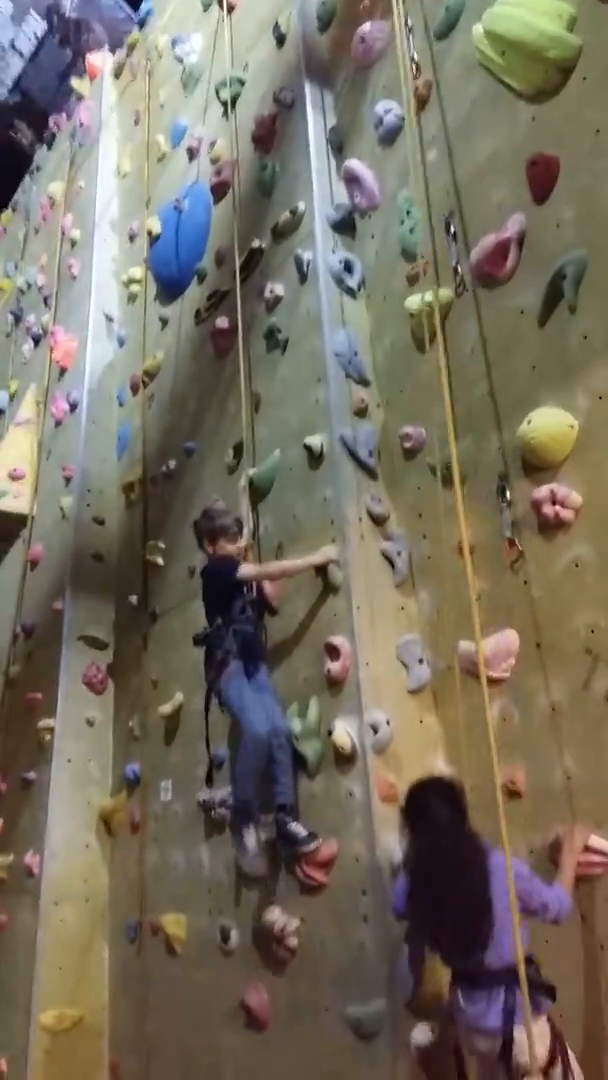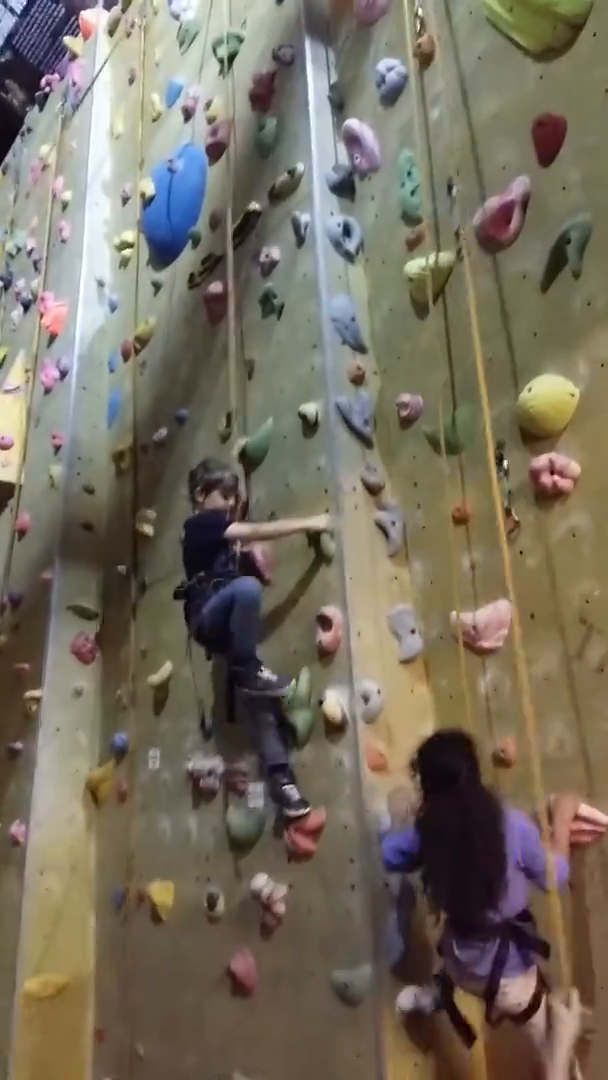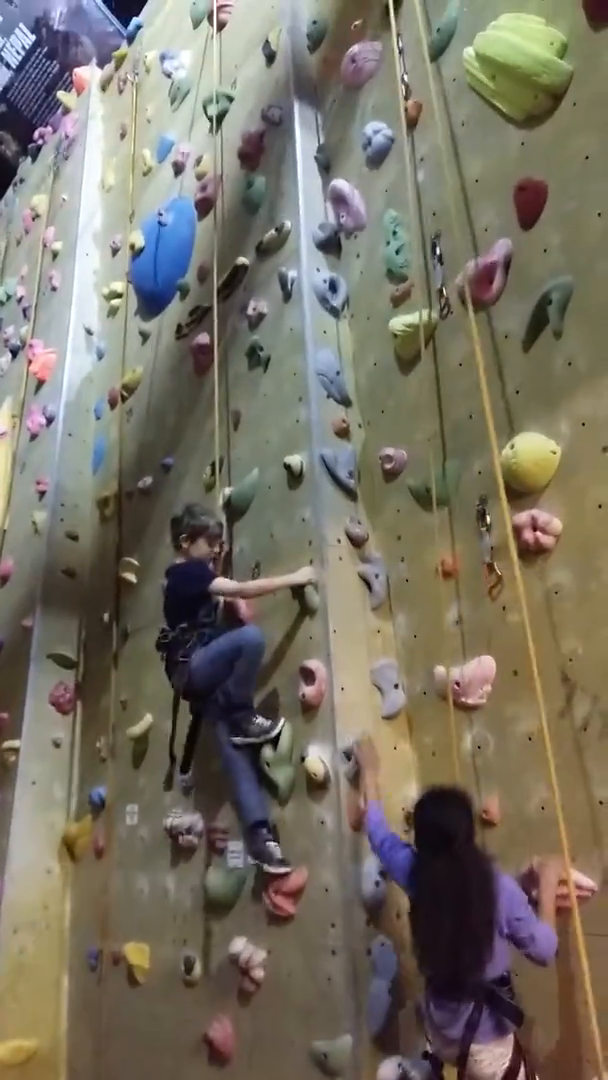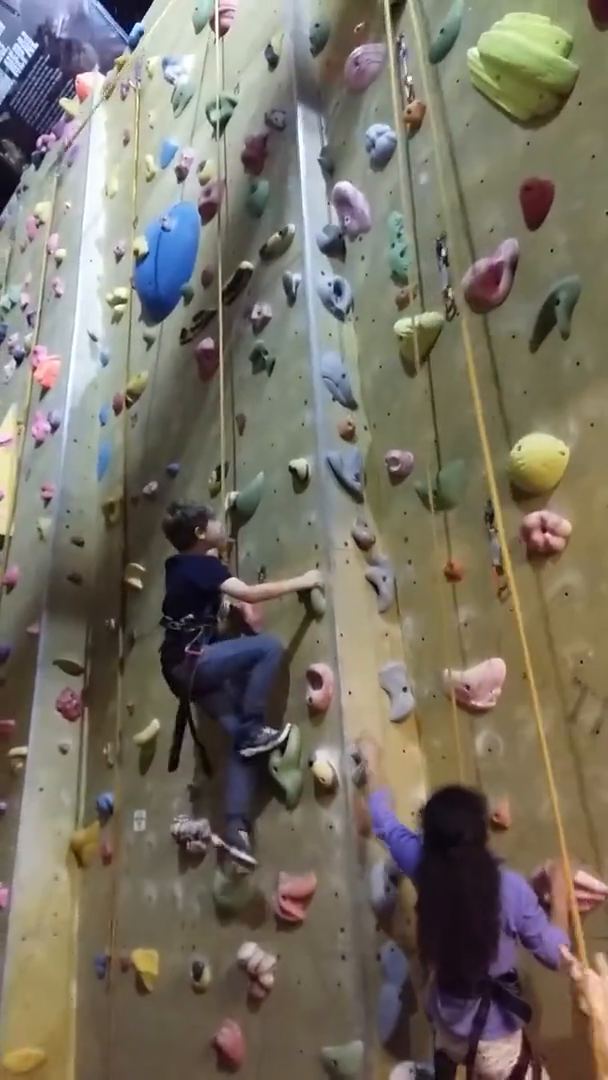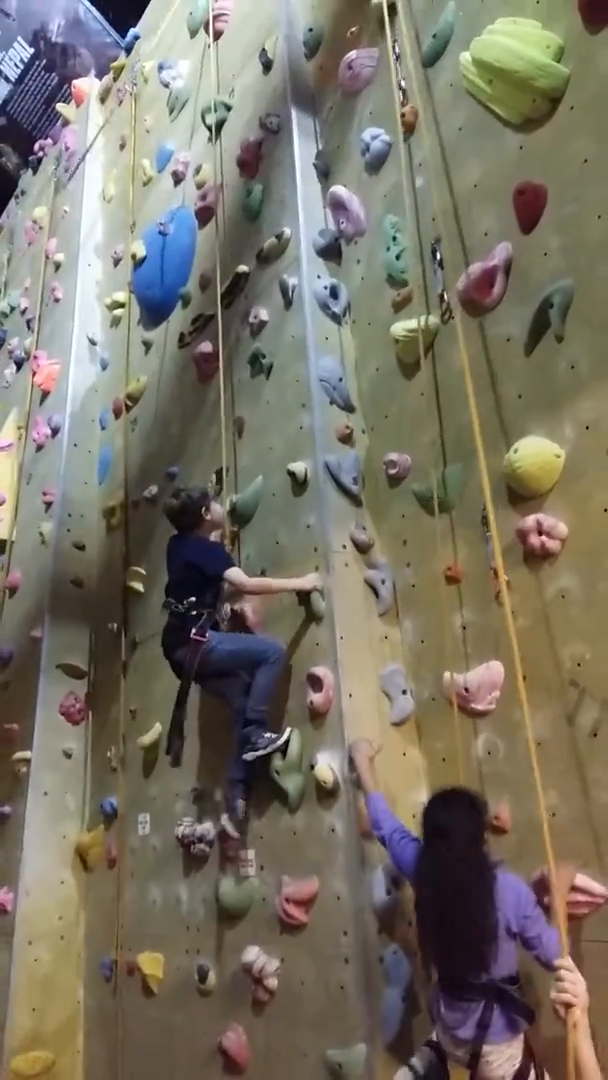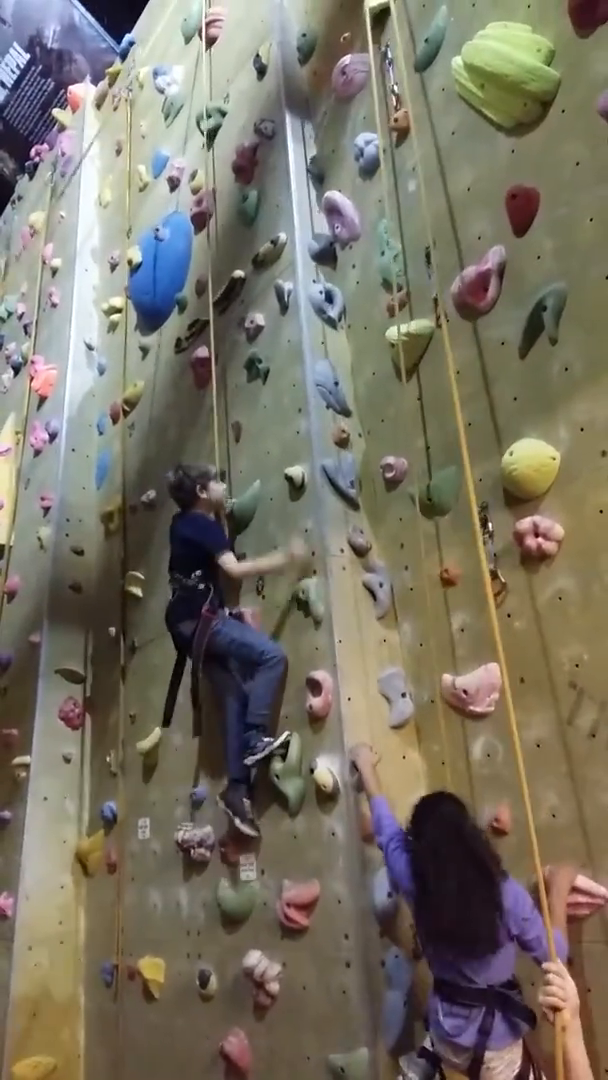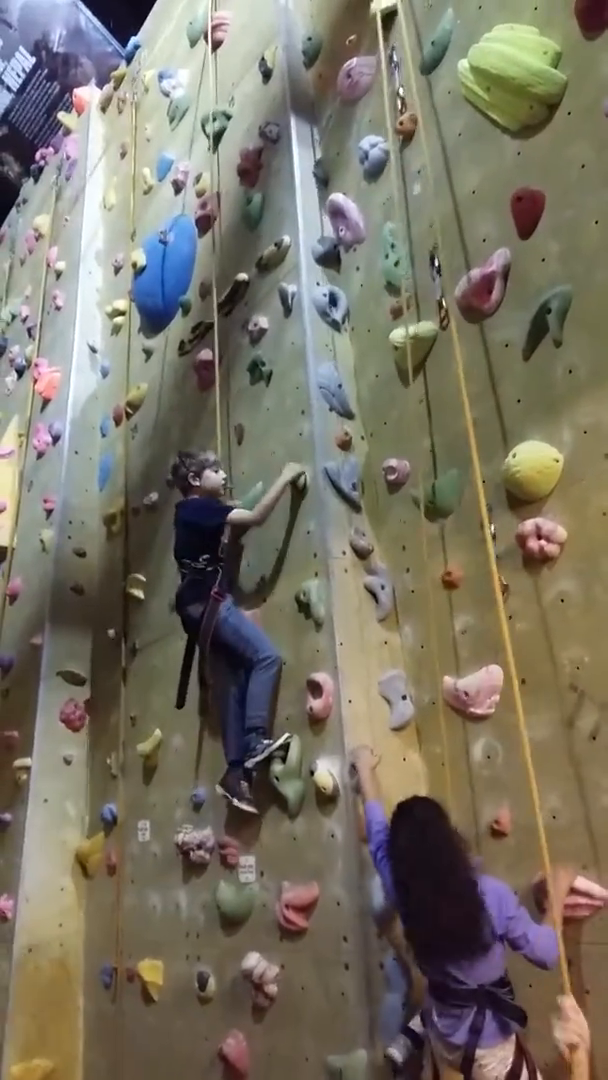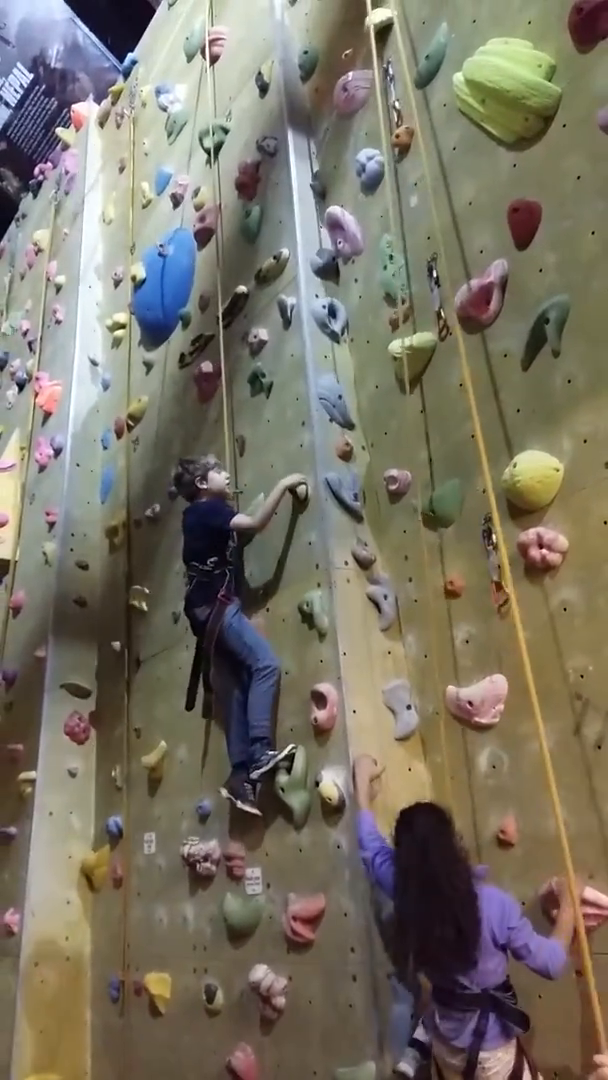
dt=0.3s
person 1, frame 1
left shoulder: (235, 566)
right shoulder: (217, 569)
left elbow: (246, 534)
right elbow: (267, 572)
left wrist: (245, 495)
right wrist: (317, 558)
left hip: (252, 662)
right hip: (226, 663)
left knee: (279, 731)
right knee: (257, 732)
left ankle: (285, 816)
right ankle: (243, 819)
person 1, frame 2
left shoulder: (217, 525)
right shoulder: (202, 524)
left elbow: (241, 514)
right elbow: (256, 532)
right wrist: (309, 524)
left hip: (225, 619)
right hip: (207, 616)
left knee: (256, 694)
right knee: (247, 587)
left ankle: (279, 776)
right ankle: (250, 669)
person 1, frame 3
left shoulder: (196, 574)
right shoulder: (187, 573)
right elbow: (240, 590)
right wrist: (293, 578)
left hip: (204, 671)
right hip: (191, 668)
left knee: (234, 748)
right knee: (251, 636)
left ankle: (260, 834)
right ankle: (242, 717)
person 1, frame 4
left shoulder: (180, 564)
right shoulder: (203, 565)
right elbow: (247, 593)
right wrist: (299, 582)
left hip: (189, 663)
right hip: (191, 660)
left knee: (240, 739)
right knee: (269, 647)
left ankle: (236, 827)
right ankle: (252, 730)
person 1, frame 5
left shoulder: (180, 545)
right shoulder: (207, 550)
right elbow: (246, 584)
left wrist: (219, 535)
right wrist: (299, 584)
left hip: (187, 645)
right hip: (196, 642)
left knee: (246, 700)
right knee: (272, 653)
left ankle: (236, 793)
right ankle: (255, 732)
person 1, frame 6
left shoulder: (185, 522)
right shoulder: (203, 525)
right elbow: (235, 570)
left wrist: (221, 517)
right wrist: (286, 559)
left hip: (192, 620)
right hip: (202, 618)
left knee: (235, 695)
right knee: (272, 656)
left ankle: (237, 788)
right ankle: (256, 739)
person 1, frame 7
left shoulder: (192, 510)
right shoulder: (201, 508)
right elbow: (254, 517)
left wrist: (224, 508)
right wrist: (284, 478)
left hip: (201, 603)
right hip: (209, 601)
left knee: (237, 679)
right knee: (267, 656)
left ankle: (236, 771)
right ankle: (255, 741)
person 1, frame 8
left shoulder: (202, 513)
right shoulder: (208, 510)
right elbow: (255, 524)
right wrist: (282, 486)
left hip: (211, 604)
right hip: (215, 603)
left knee: (242, 683)
right knee: (266, 665)
left ankle: (240, 774)
right ankle: (260, 754)
person 2, frame 1
left shoulder: (415, 883)
right shoulder: (503, 869)
left elbow: (401, 906)
right elbow: (557, 907)
right wrist: (570, 851)
left hip: (474, 1027)
right hip: (523, 1023)
person 2, frame 2
left shoulder: (427, 833)
right shoulder: (512, 825)
left elbow: (390, 854)
right elbow: (555, 877)
right wrist: (562, 819)
left hip: (462, 968)
right hip: (512, 974)
left ankle: (435, 993)
person 2, frame 3
left shoulder: (415, 875)
right shoulder: (500, 888)
left elbow: (377, 830)
right elbow: (544, 951)
left wrist: (368, 772)
right wrist: (548, 886)
left hip: (440, 1032)
right hip: (487, 1044)
person 2, frame 4
left shoulder: (424, 869)
right shoulder: (510, 888)
left elbow: (384, 822)
right elbow: (553, 953)
left wrist: (371, 761)
right wrist: (559, 890)
left hip: (447, 1028)
right hip: (494, 1041)
person 2, frame 5
left shoulder: (422, 874)
right shoulder: (510, 889)
left elbow: (385, 824)
right elbow: (552, 955)
left wrist: (363, 762)
right wrist: (558, 891)
left hip: (449, 1031)
right hip: (496, 1042)
person 2, frame 6
left shoulder: (415, 883)
right shoulder: (507, 893)
left elbow: (387, 830)
right elbow: (552, 954)
left wrist: (366, 768)
right wrist: (558, 893)
left hip: (446, 1038)
right hip: (496, 1049)
person 2, frame 7
left shoulder: (400, 889)
right shoulder: (492, 894)
left elbow: (378, 831)
right elbow: (545, 953)
left wrist: (364, 770)
right wrist: (558, 892)
left hip: (442, 1040)
right hip: (489, 1048)
left ankle: (411, 1041)
person 2, frame 8
left shoulder: (403, 890)
right shoulder: (494, 904)
left elbow: (369, 841)
right elbow: (550, 963)
left wrist: (362, 779)
right wrist: (568, 906)
left hip: (444, 1045)
right hip: (490, 1053)
left ankle: (417, 1054)
